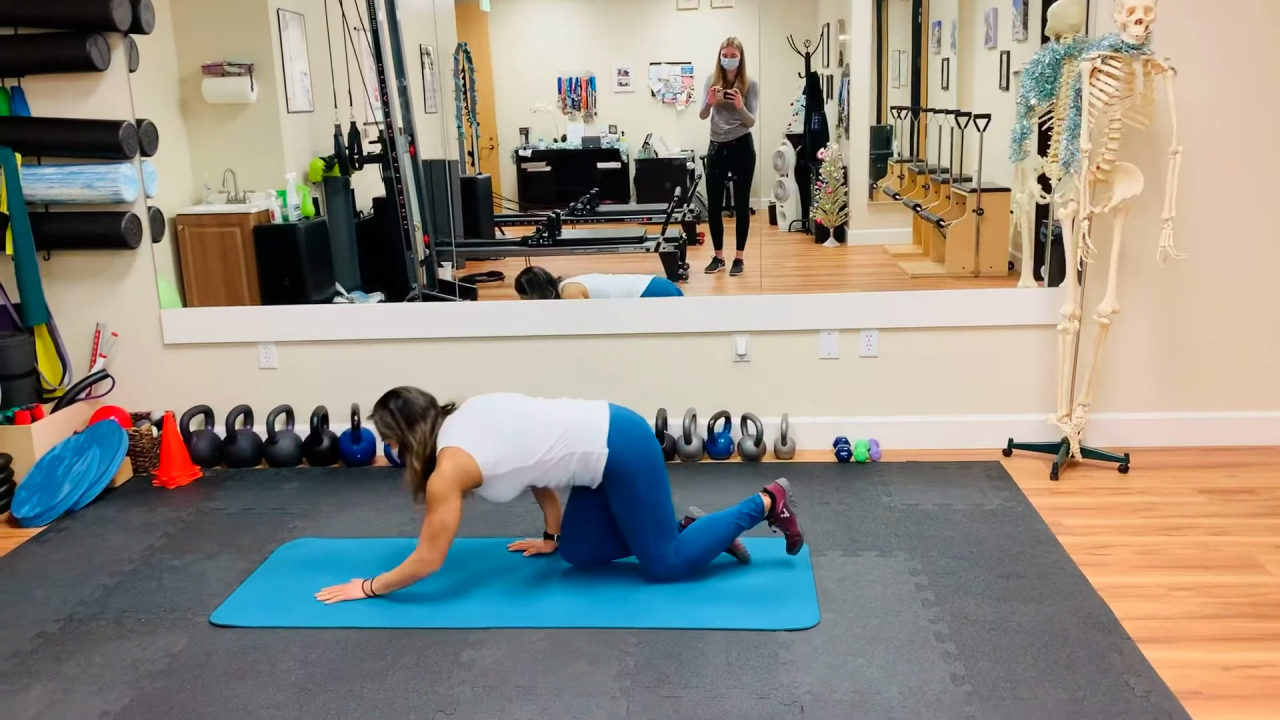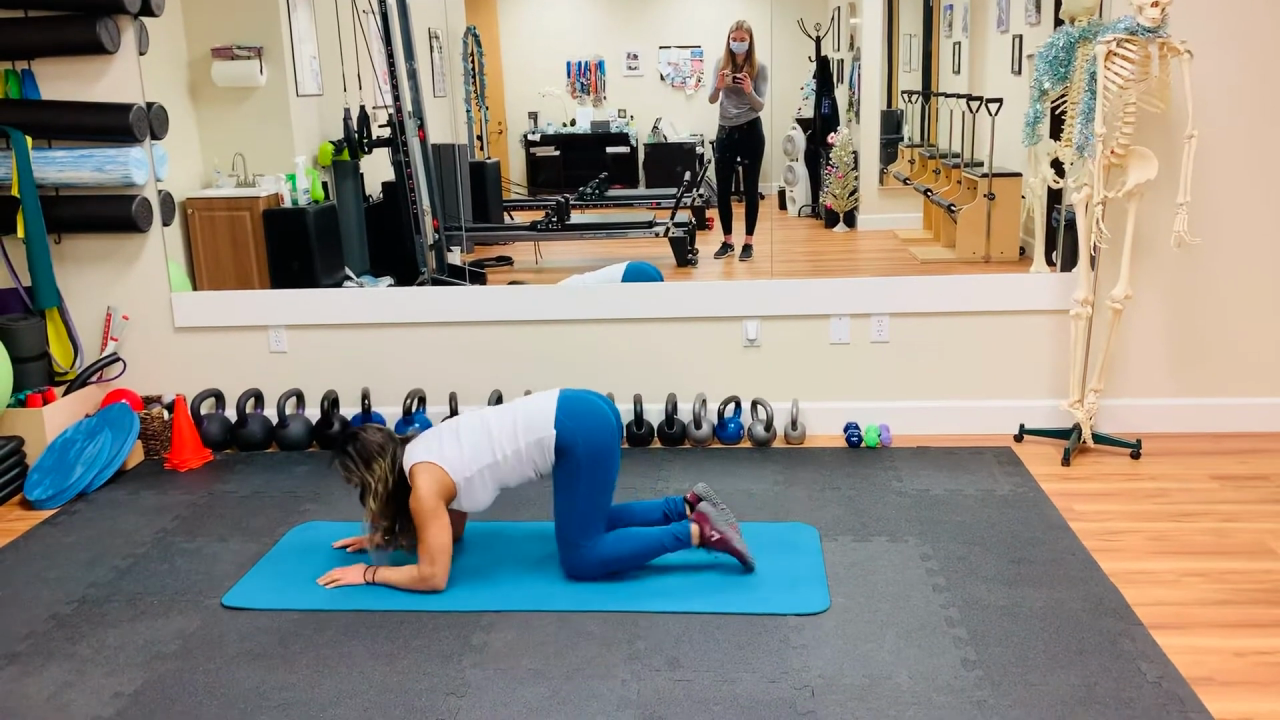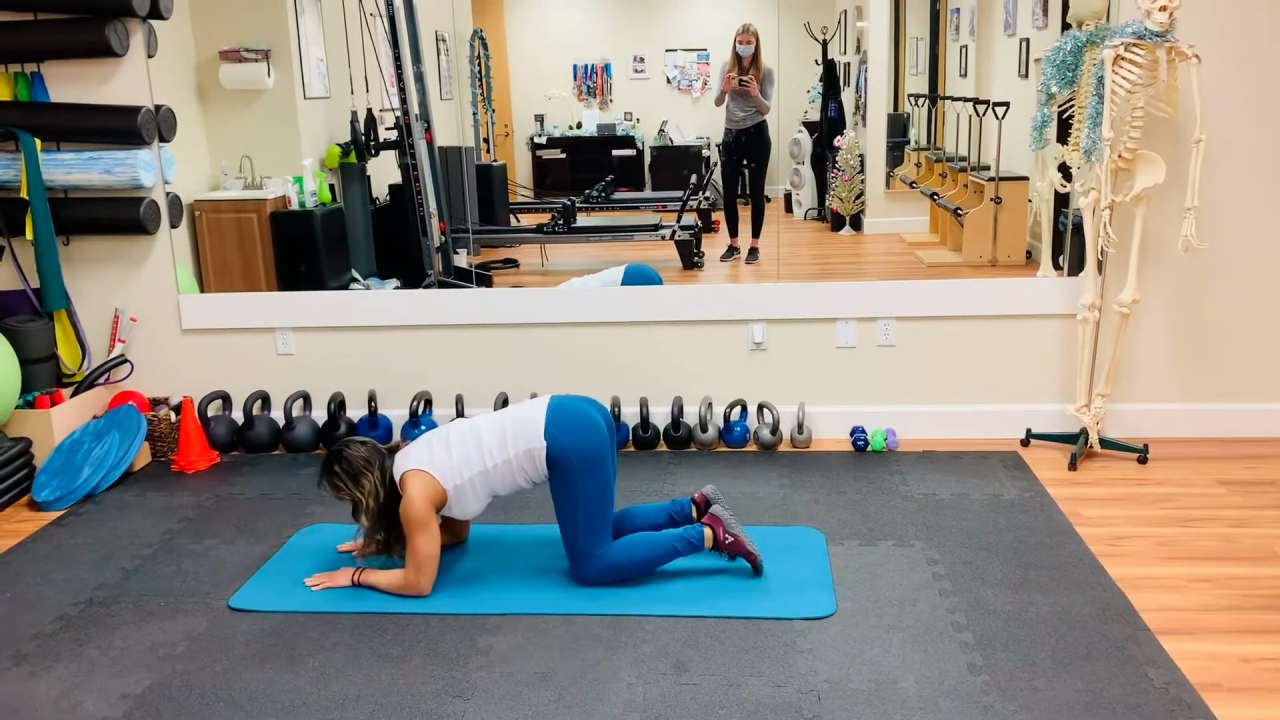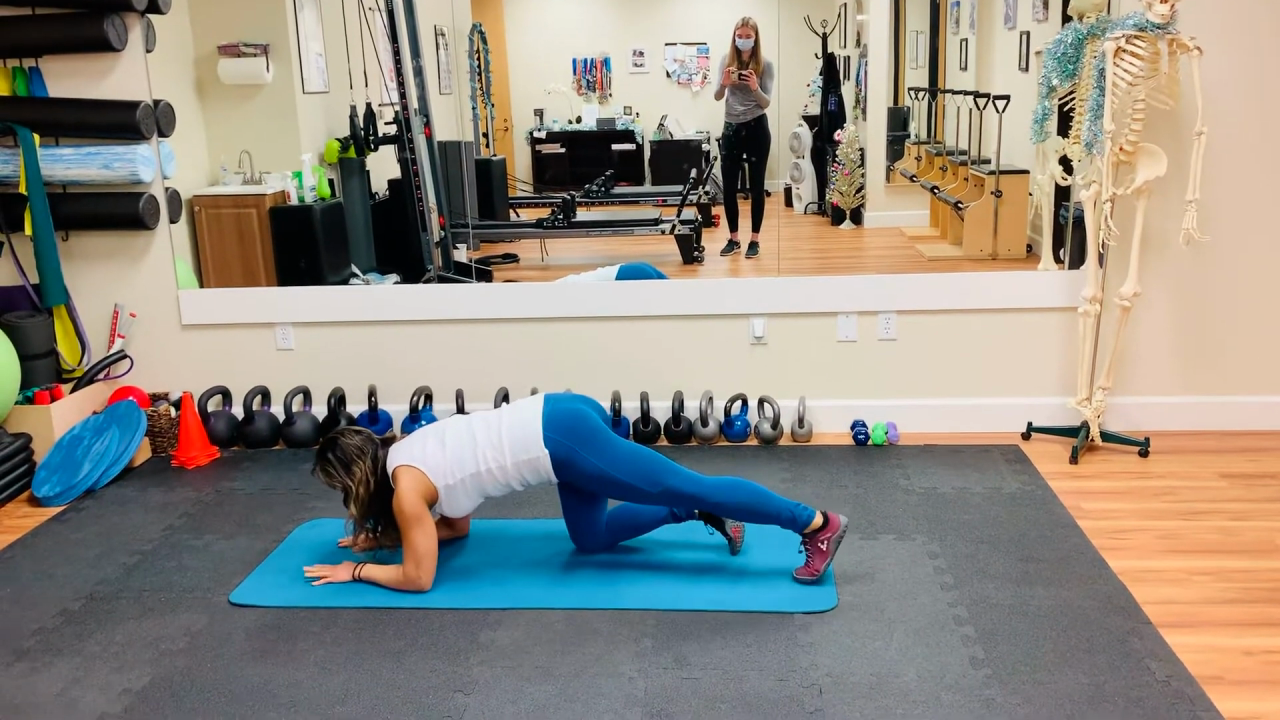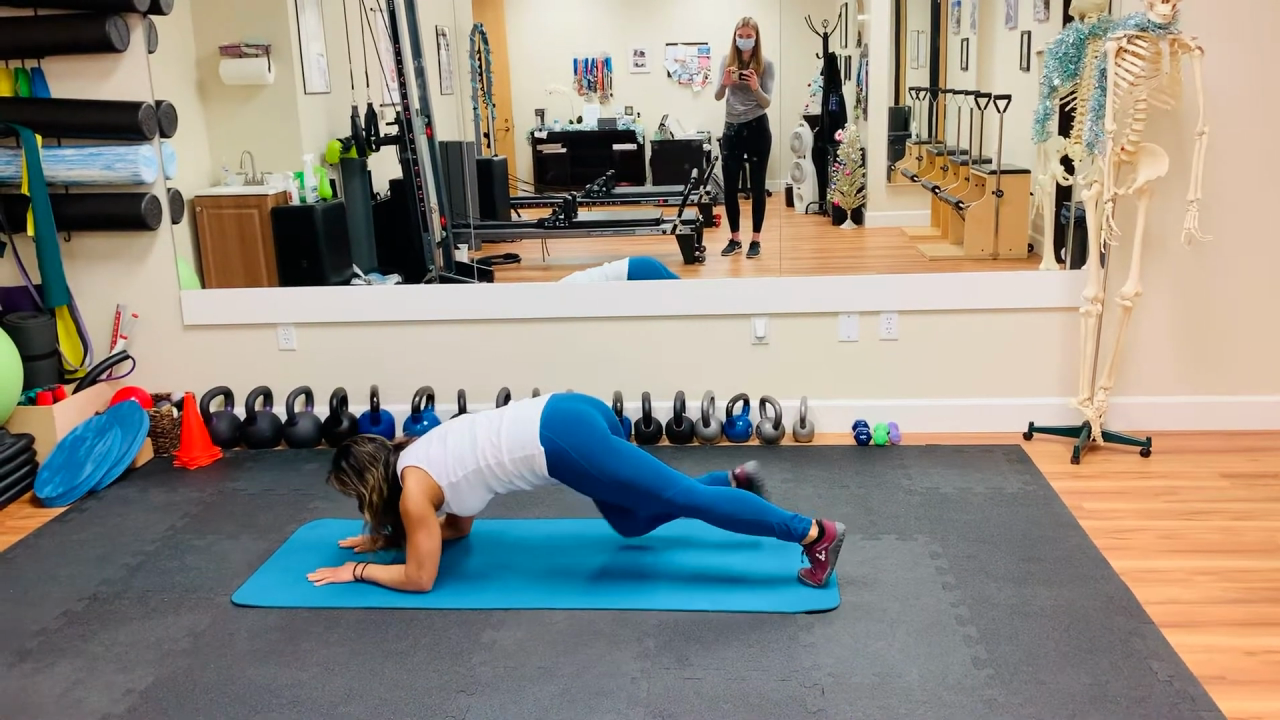
dt=1s
person 1, frame 1
left shoulder: (450, 467)
right shoulder: (467, 414)
left elbow: (428, 559)
left wrist: (366, 586)
right wrist: (552, 537)
left hip: (623, 450)
right hip: (608, 428)
left knee: (665, 563)
right knee: (578, 552)
left ankle: (767, 503)
right ankle: (681, 523)
person 1, frame 2
left shoulder: (423, 482)
right shoulder: (421, 450)
left elbow: (432, 576)
right elbow: (452, 529)
left wrist: (368, 574)
right wrist: (385, 537)
left hip: (580, 427)
right hip: (583, 412)
left knee: (582, 559)
right knee: (584, 528)
left ankle: (696, 532)
right ankle: (689, 505)
person 1, frame 3
left shoulder: (414, 491)
right shoulder: (406, 457)
left elbow: (418, 583)
right elbow: (454, 531)
left wrist: (356, 574)
right wrist: (381, 541)
left hip: (570, 438)
right hip: (575, 417)
left knee: (593, 565)
right knee: (592, 535)
left ankle: (709, 533)
right ankle: (695, 505)
person 1, frame 4
left shoulder: (406, 485)
right shoulder: (405, 449)
left elbow: (419, 577)
right elbow: (453, 524)
left wrist: (355, 570)
right wrist: (382, 535)
left hip: (562, 438)
right hip: (563, 416)
left knee: (689, 486)
right knee: (591, 539)
left ankle: (817, 524)
right ankle: (699, 512)
person 1, frame 5
left shoulder: (413, 486)
right shoulder: (415, 452)
left elbow: (420, 578)
right elbow: (456, 524)
left wrist: (358, 570)
right wrist: (384, 535)
left hip: (563, 437)
right hip: (571, 413)
left knee: (681, 498)
right knee: (632, 521)
left ankle: (815, 535)
right ankle: (735, 479)
person 2, frame 1
left shoulder: (750, 84)
right shoulder: (712, 80)
left elbow: (752, 122)
right elbow: (702, 115)
left wrist: (740, 106)
right wrist: (709, 102)
left hip: (741, 147)
right hip: (717, 147)
left knee: (741, 204)
right knee: (714, 204)
left ankle: (739, 257)
right ankle: (718, 256)
person 2, frame 2
left shoulder: (759, 68)
right shoulder: (721, 64)
left elbow: (760, 106)
right elbow: (712, 100)
left wrist: (749, 91)
right wrist: (718, 87)
left hip: (750, 131)
right hip: (725, 131)
left knee: (750, 189)
right knee: (722, 189)
left ankle: (748, 242)
right ankle: (727, 241)
person 2, frame 3
left shoulder: (765, 71)
right shoulder: (727, 67)
left elbow: (766, 109)
right elbow: (717, 103)
left wrist: (755, 94)
right wrist: (724, 89)
left hip: (757, 134)
right hip: (731, 134)
left knee: (756, 192)
right knee: (729, 192)
left ankle: (754, 246)
right ankle: (733, 244)
person 2, frame 4
left shoulder: (765, 65)
right shoulder: (726, 61)
left elbow: (766, 103)
right elbow: (717, 97)
left wrist: (755, 88)
right wrist: (723, 83)
left hip: (756, 128)
right hip: (731, 128)
left knee: (756, 186)
right knee: (729, 187)
left ankle: (754, 240)
right ankle: (733, 239)
person 2, frame 5
left shoulder: (765, 64)
right shoulder: (727, 61)
left elbow: (767, 103)
right elbow: (718, 97)
left wrist: (755, 88)
right wrist: (724, 83)
left hip: (757, 128)
right hip: (732, 128)
left knee: (757, 186)
right knee: (730, 187)
left ankle: (755, 240)
right ankle: (735, 238)
